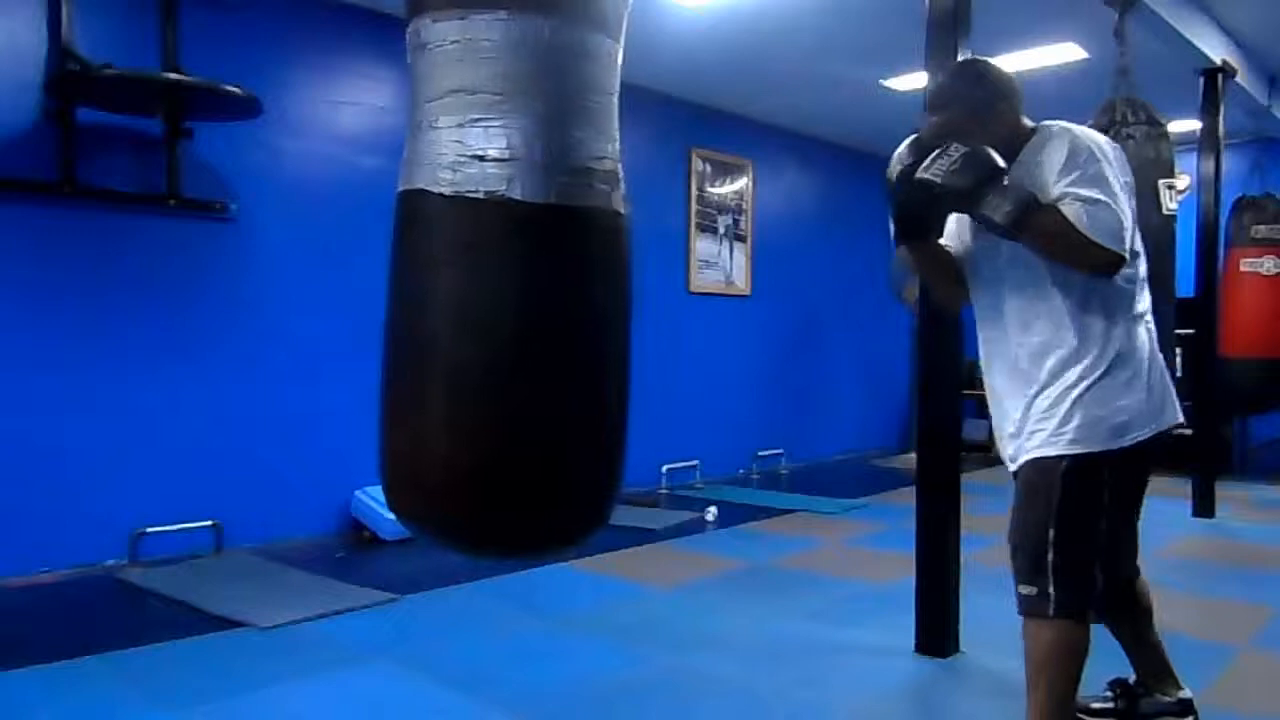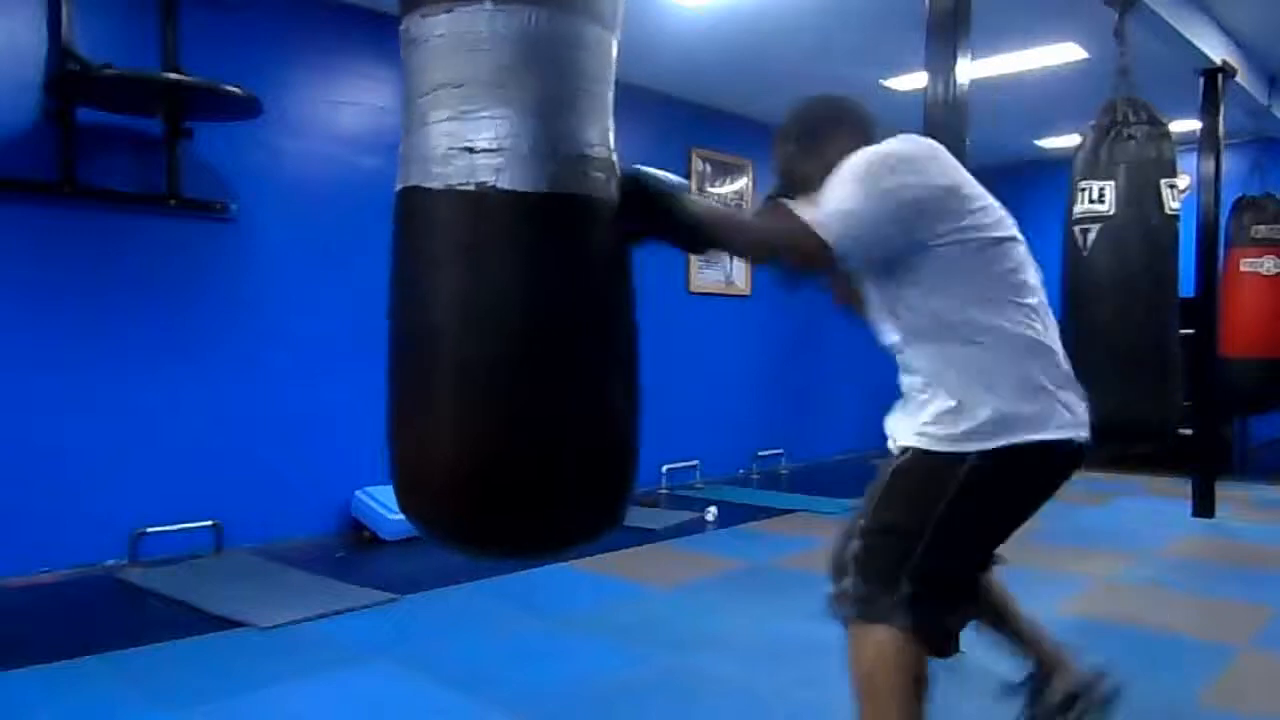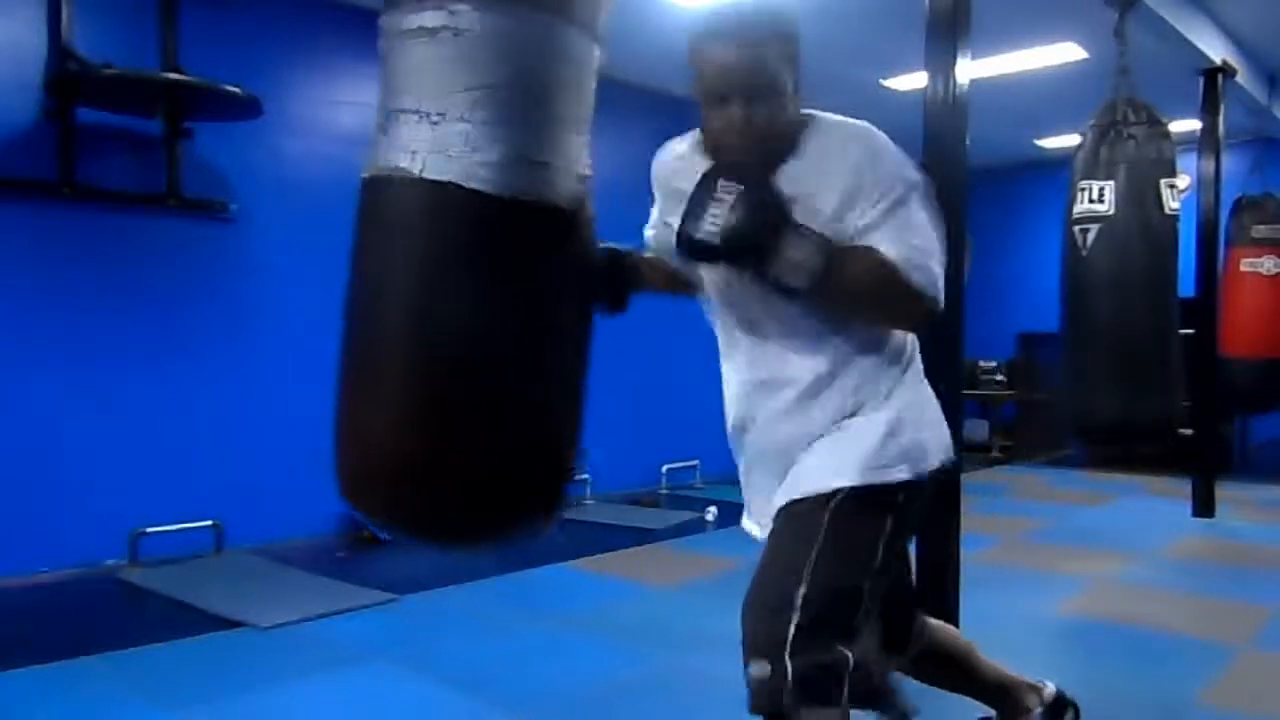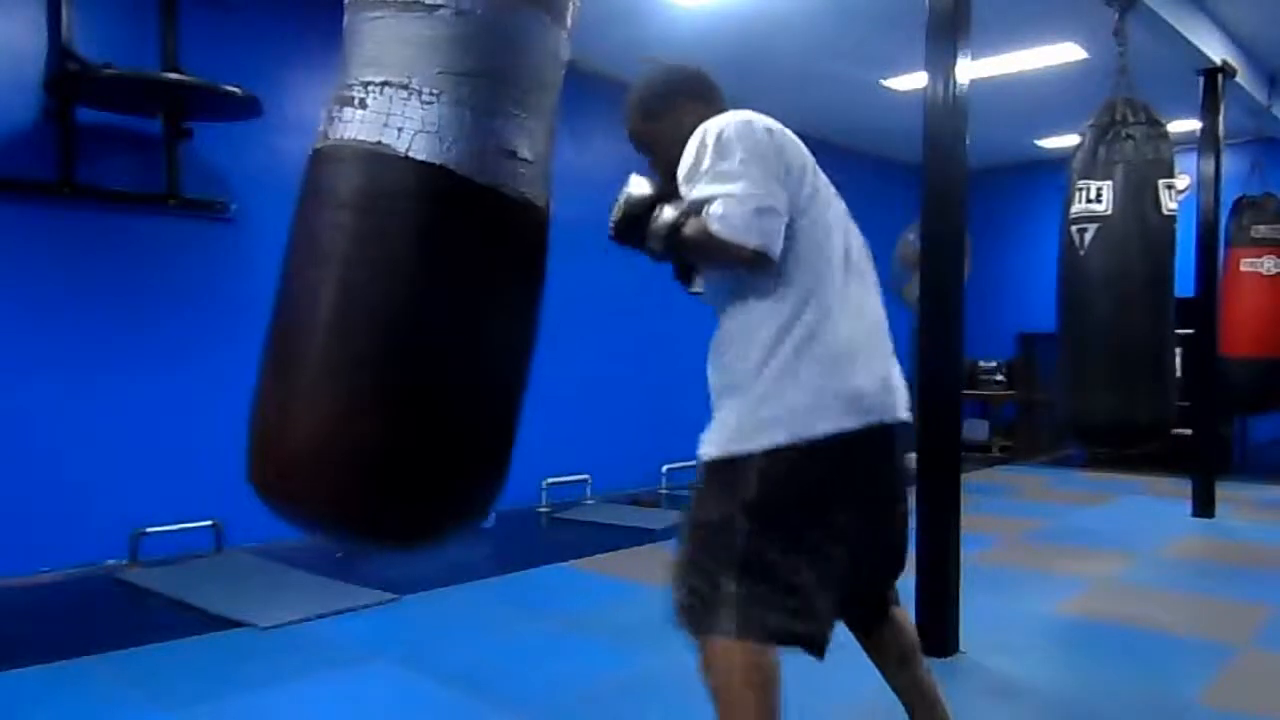
dt=0.4s
person 1, frame 1
left shoulder: (1078, 150)
right shoulder: (981, 174)
left elbow: (1102, 252)
right elbow: (952, 290)
left wrist: (994, 198)
right wrist: (916, 226)
left hip: (1091, 406)
right hip: (1052, 410)
left knee: (1054, 579)
right knee: (1100, 563)
person 1, frame 2
left shoulder: (893, 165)
right shoulder: (910, 177)
left elbow: (810, 249)
right elbow: (882, 306)
left wrist: (682, 213)
right wrist: (845, 277)
left hip: (992, 422)
right hip: (991, 420)
left knee: (876, 583)
right knee: (927, 570)
person 1, frame 3
left shoulder: (860, 155)
right shoulder: (678, 166)
left elbow: (913, 303)
right elbow: (684, 270)
left wrist: (786, 246)
right wrist: (623, 271)
left hip: (861, 446)
right hip: (793, 452)
left knee: (792, 652)
right knee: (884, 632)
person 1, frame 4
left shoulder: (731, 133)
right shoulder: (771, 148)
left elbow: (745, 244)
left wrist: (661, 222)
right wrist: (679, 225)
left hip: (793, 415)
right hip: (863, 404)
left knee: (722, 603)
right knee: (863, 591)
